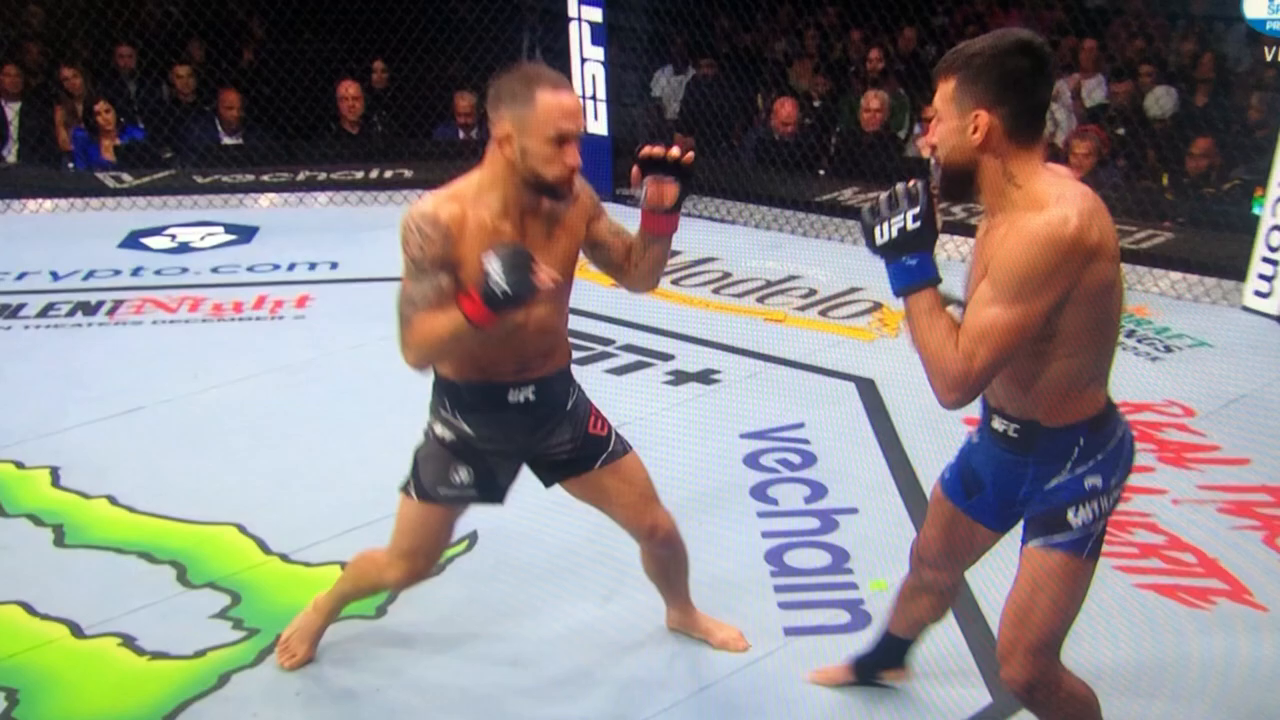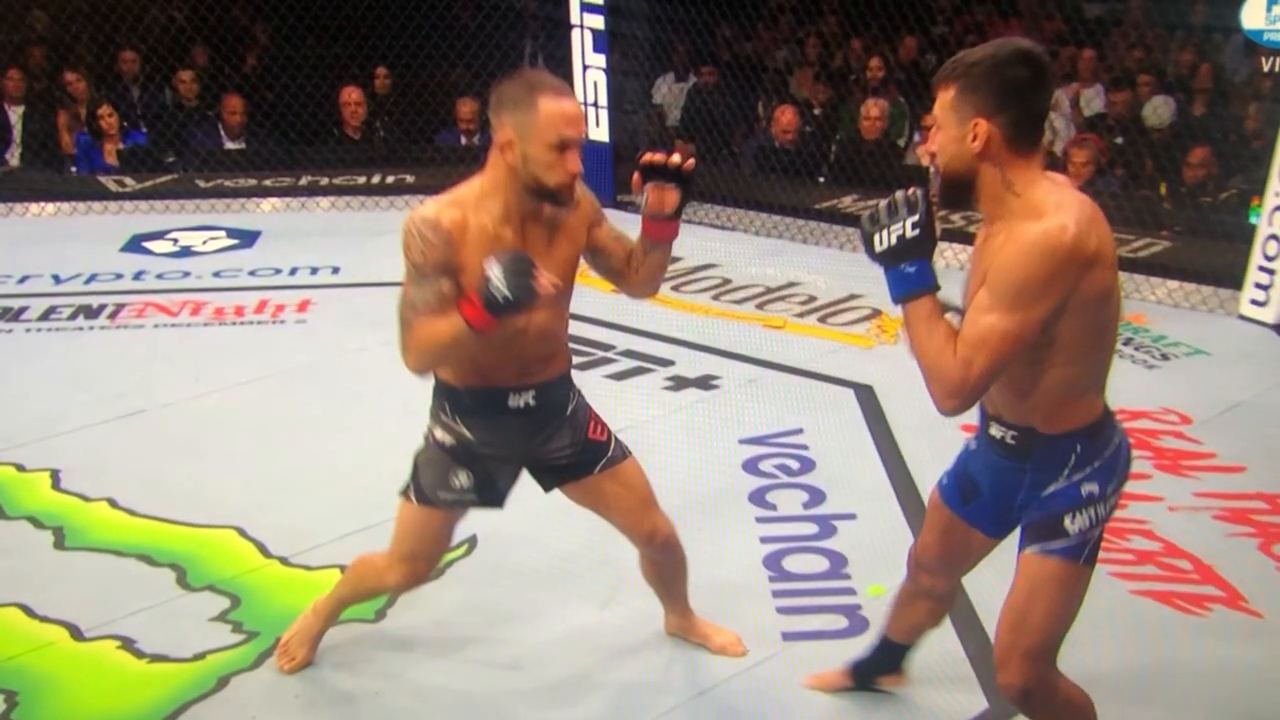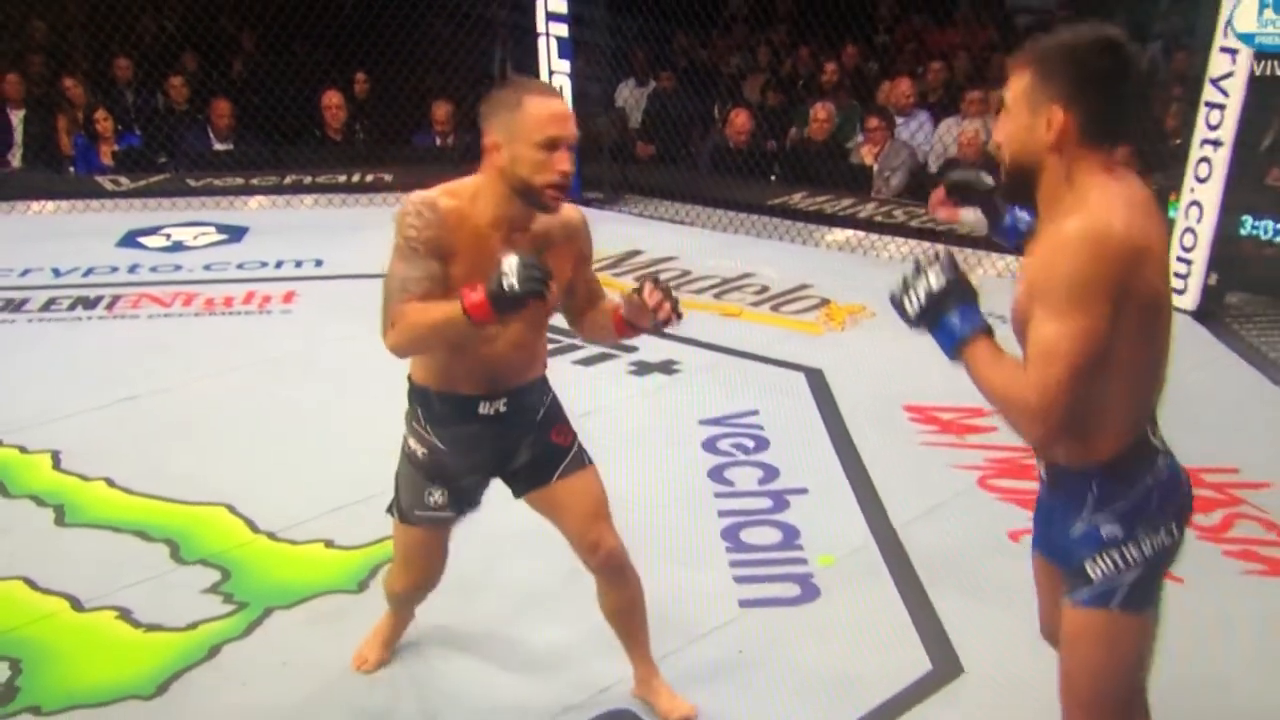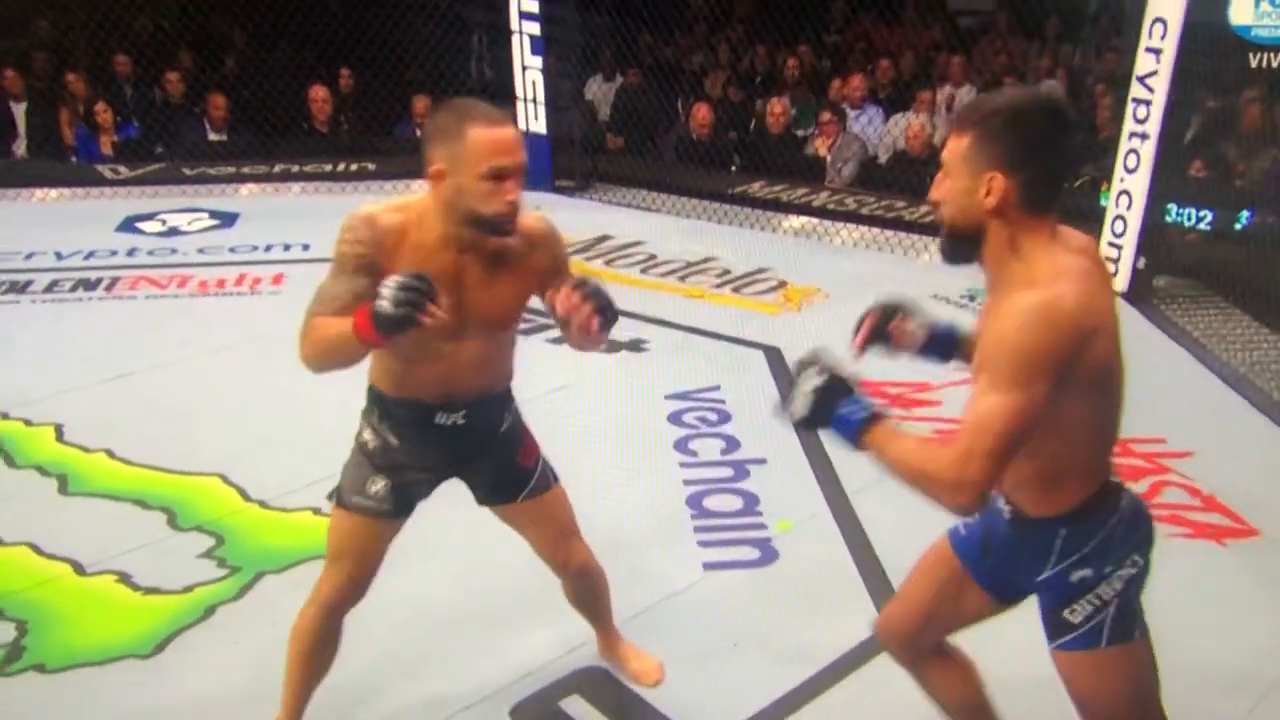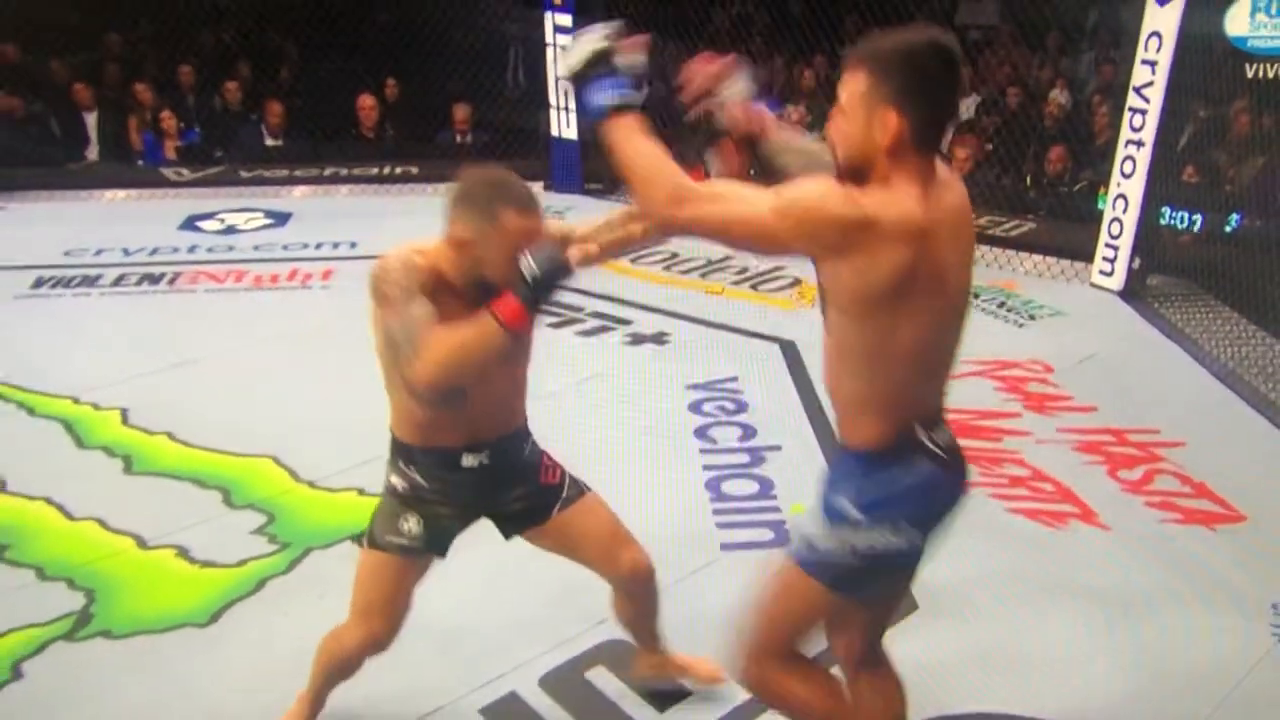
dt=1s
person 1, frame 1
left shoulder: (1052, 224)
right shoulder: (1017, 197)
left elbow: (954, 378)
left wrist: (908, 263)
left hip: (1072, 458)
right hip: (1002, 435)
right knee: (932, 559)
right ankle: (885, 657)
person 1, frame 2
left shoulder: (1050, 233)
right shoulder: (1018, 207)
left elbow: (953, 388)
left wrist: (908, 272)
left hip: (1069, 465)
right hip: (1002, 443)
right knee: (929, 565)
right ankle: (882, 661)
person 1, frame 3
left shoulder: (1089, 232)
right shoulder: (1116, 194)
left elbow: (1037, 415)
left wrist: (956, 323)
right wrist: (1004, 220)
left hip: (1115, 505)
right hip: (1080, 483)
right knee: (1071, 637)
person 1, frame 4
left shoulder: (1042, 300)
right shoulder: (1058, 250)
left elbow: (963, 482)
left wrist: (851, 415)
right wrist: (939, 340)
left hip: (1081, 544)
right hip: (1016, 518)
right knee: (903, 633)
person 1, frame 5
left shoulder: (856, 219)
right shoulder: (938, 189)
left elbow: (676, 203)
right elbow: (836, 171)
left wrist: (612, 97)
left hip: (884, 482)
right hip: (918, 464)
left knee: (767, 658)
right knee: (854, 646)
person 2, frame 1
left shoulder: (574, 198)
right shoulder: (437, 220)
left elbow: (638, 276)
right elbow: (416, 349)
left wrist: (660, 211)
right wrist: (484, 301)
left hip: (555, 399)
right hip: (469, 413)
left knee: (656, 527)
right knee: (405, 566)
left ankle: (682, 611)
right ankle: (321, 609)
person 2, frame 2
left shoulder: (575, 205)
right shoulder: (439, 227)
left elbow: (638, 282)
right elbow: (417, 355)
left wrist: (661, 218)
right wrist: (485, 305)
left hip: (555, 404)
right hip: (470, 417)
left knee: (657, 533)
right knee: (405, 568)
left ankle: (681, 616)
right ankle: (320, 614)
person 2, frame 3
left shoulder: (568, 226)
right shoulder: (432, 216)
left elbow: (589, 322)
right elbow: (400, 335)
left wrist: (632, 316)
right wrist: (487, 301)
left hip: (531, 409)
right hip: (444, 420)
left knee: (606, 552)
right knee: (415, 577)
right ankle: (394, 619)
person 2, frame 4
left shoulder: (533, 239)
right shoulder: (377, 234)
left elbow: (577, 328)
right elbow: (314, 351)
left wrist: (589, 320)
right wrist: (375, 322)
left hip: (491, 421)
right hip: (399, 427)
left knee: (572, 558)
right knee: (337, 590)
left ankle: (611, 641)
person 2, frame 5
left shoulder: (522, 252)
right shoulder: (402, 274)
left elbow: (635, 230)
right elbow: (431, 370)
right wrist: (520, 303)
left hip: (515, 457)
right hip: (428, 474)
left knee: (633, 568)
right knee: (367, 633)
left ankle: (654, 659)
